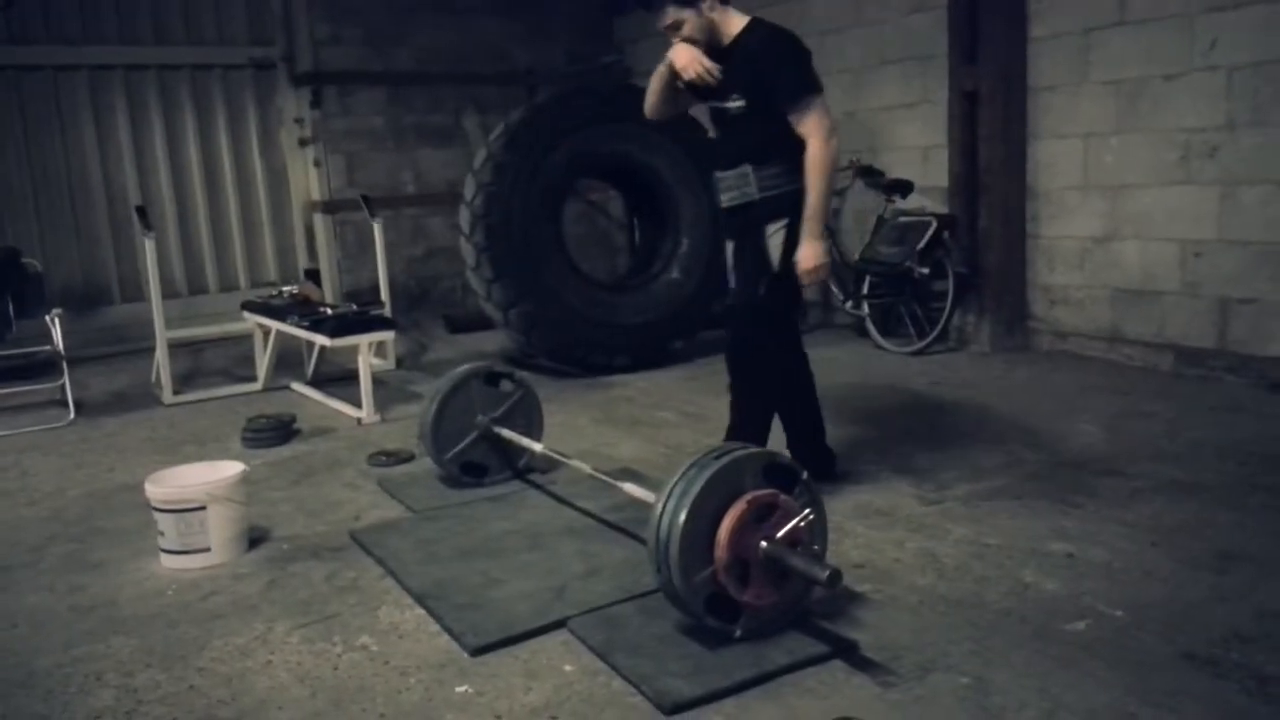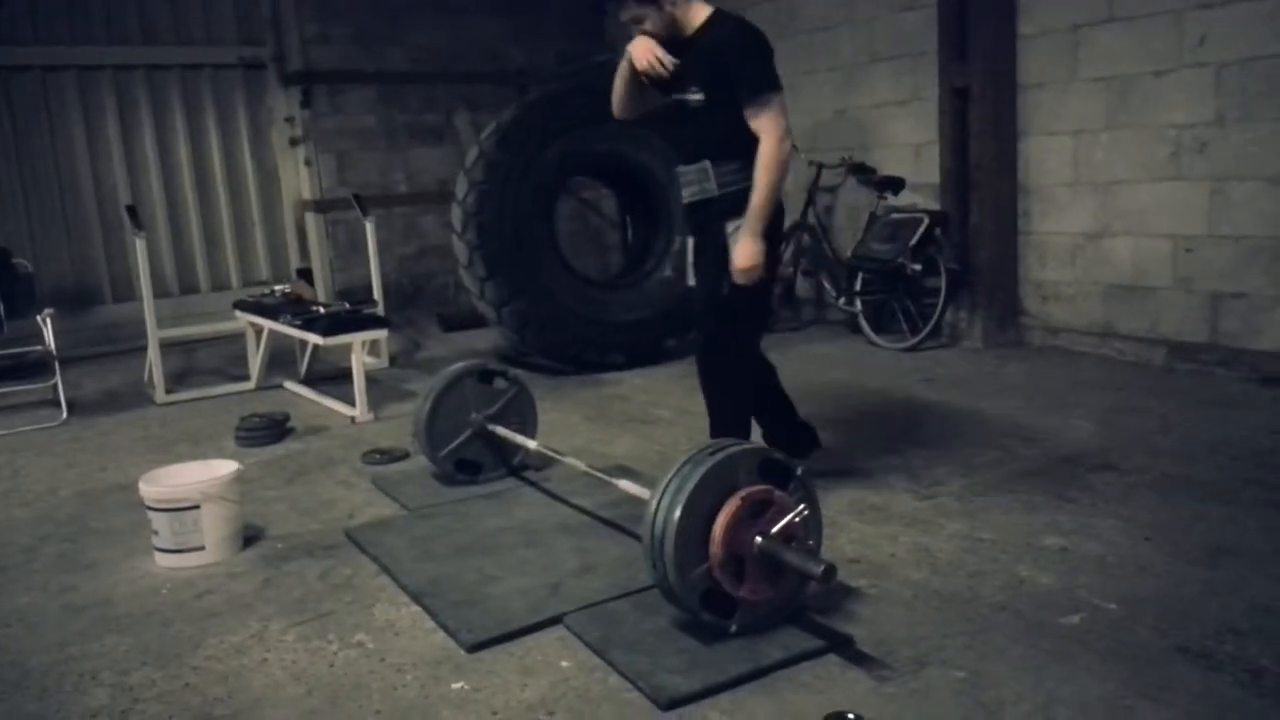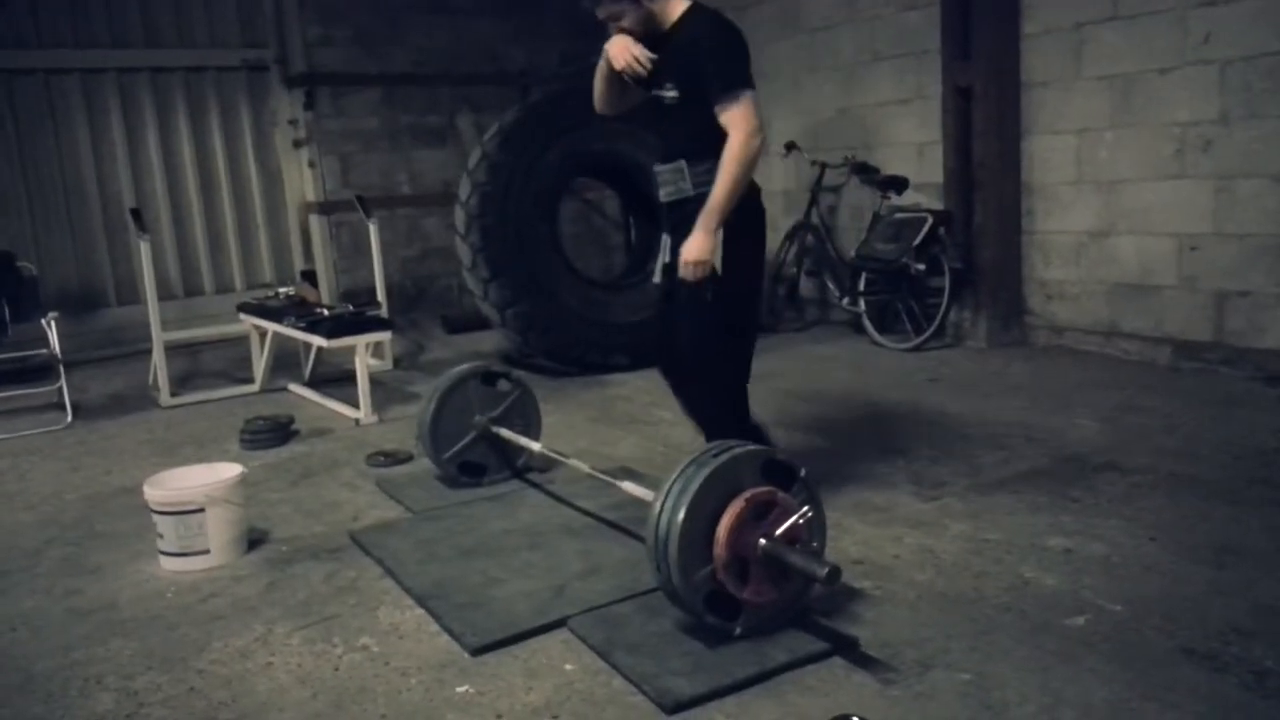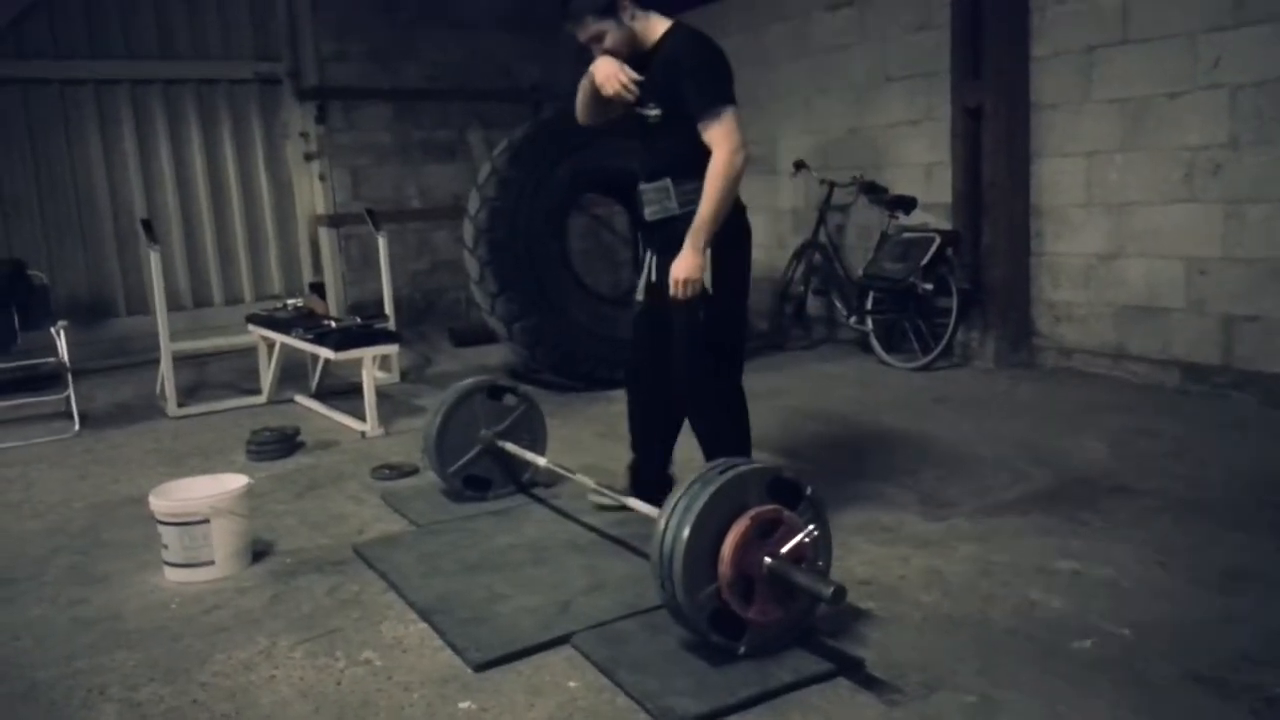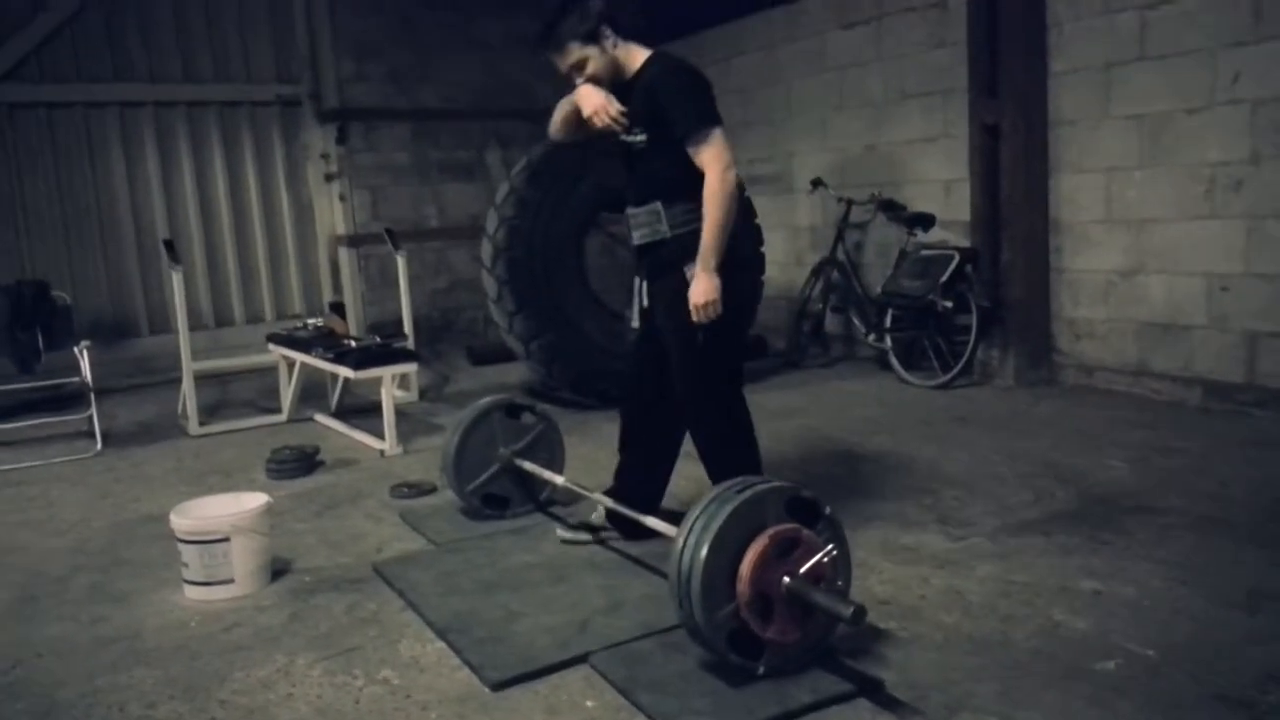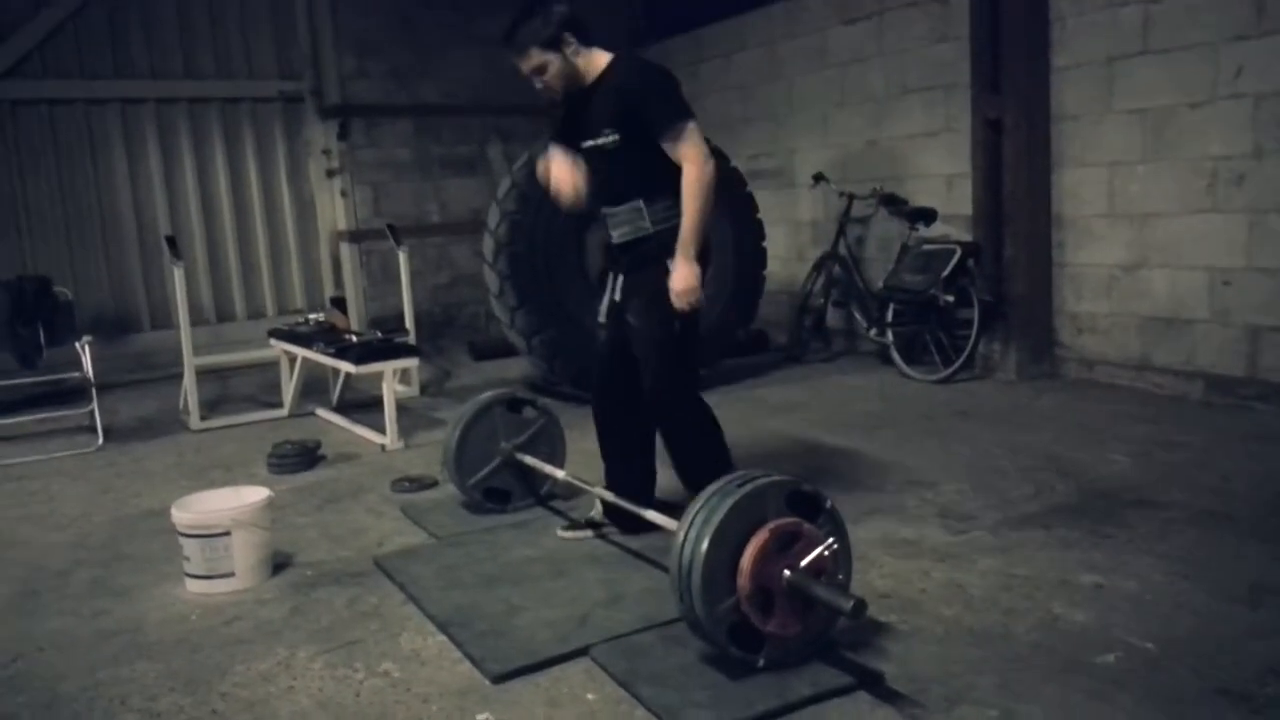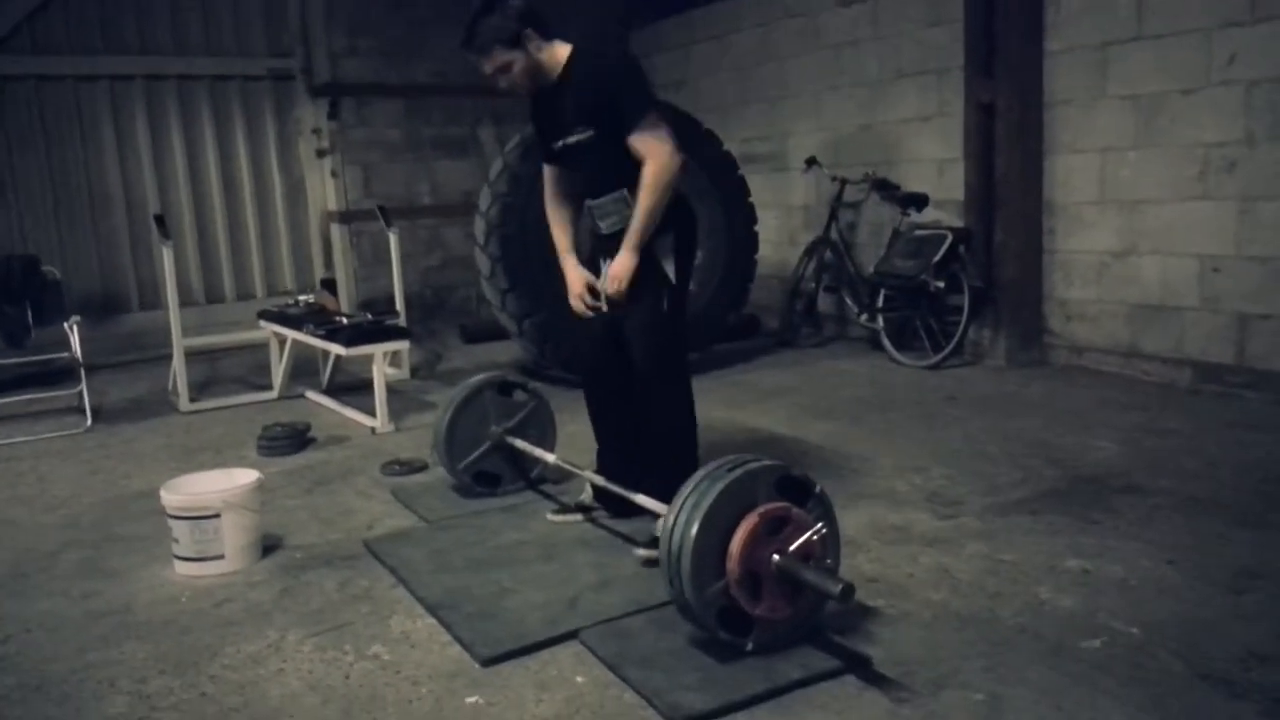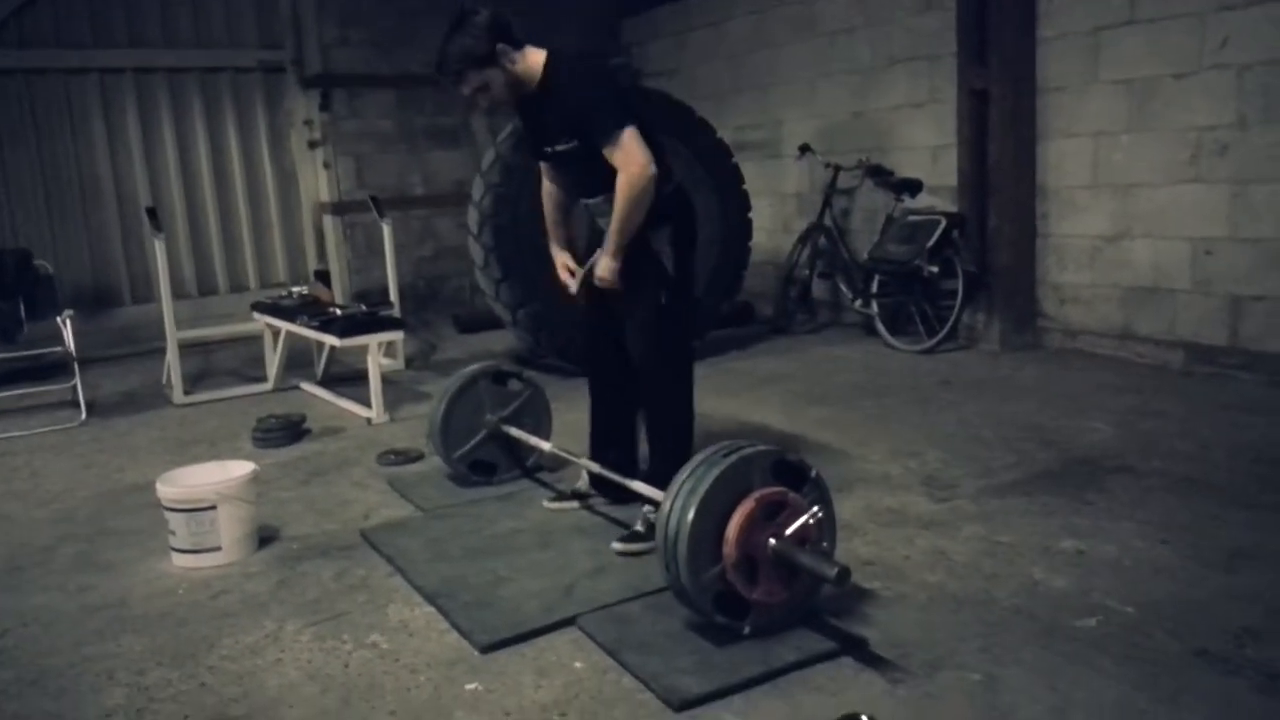
dt=0.2s
person 1, frame 1
left shoulder: (772, 48)
right shoulder: (710, 59)
left elbow: (821, 139)
right elbow: (656, 111)
left wrist: (812, 235)
right wrist: (671, 60)
left hip: (777, 220)
right hip: (744, 221)
left knee: (750, 347)
right knee: (776, 345)
right ankle: (813, 457)
person 1, frame 2
left shoulder: (733, 40)
right shoulder: (673, 50)
left elbow: (775, 138)
right elbow: (625, 110)
left wrist: (753, 233)
right wrist: (632, 55)
left hip: (738, 219)
right hip: (707, 218)
left knee: (721, 350)
right knee: (733, 345)
right ankle: (792, 439)
person 1, frame 3
right shoulder: (657, 43)
left elbow: (747, 135)
right elbow: (608, 105)
left wrist: (707, 230)
right wrist: (611, 51)
left hip: (718, 222)
right hip: (681, 219)
left knee: (711, 357)
right knee: (675, 349)
right ankle: (744, 447)
person 1, frame 4
left shoulder: (689, 53)
right shoulder: (640, 61)
left elbow: (729, 152)
right elbow: (588, 117)
left wrist: (695, 249)
right wrist: (597, 70)
left hip: (703, 241)
right hip: (663, 238)
left knee: (705, 378)
right knee: (648, 369)
right ankle: (647, 484)
person 1, frame 5
left shoulder: (671, 79)
right shoulder: (621, 89)
left elbow: (721, 172)
right elbow: (559, 132)
left wrist: (707, 271)
right wrist: (580, 96)
left hip: (694, 264)
right hip: (656, 264)
left knee: (707, 399)
right knee: (646, 395)
right ankle: (627, 511)
person 1, frame 6
left shoulder: (637, 80)
right shoulder: (576, 102)
left elbow: (698, 163)
right elbow: (554, 160)
left wrist: (686, 259)
right wrist: (556, 165)
left hip: (664, 259)
right hip: (623, 259)
left knee: (668, 391)
right knee: (614, 390)
right ankle: (625, 506)
person 1, frame 7
left shoulder: (603, 71)
right shoulder: (543, 100)
left elbow: (664, 159)
right elbow: (557, 188)
left wrist: (632, 251)
right wrist: (570, 262)
left hip: (653, 240)
right hip: (604, 249)
left knee: (656, 371)
right knee: (601, 371)
left ankle: (675, 505)
right ankle: (615, 488)
person 1, frame 8
left shoulder: (579, 80)
right shoulder: (530, 101)
left elbow: (640, 169)
left wrist: (613, 254)
right wrist: (558, 248)
left hip: (653, 228)
right hip: (615, 231)
left knee: (656, 365)
right knee: (604, 359)
left ankle: (665, 499)
right ankle: (611, 475)
